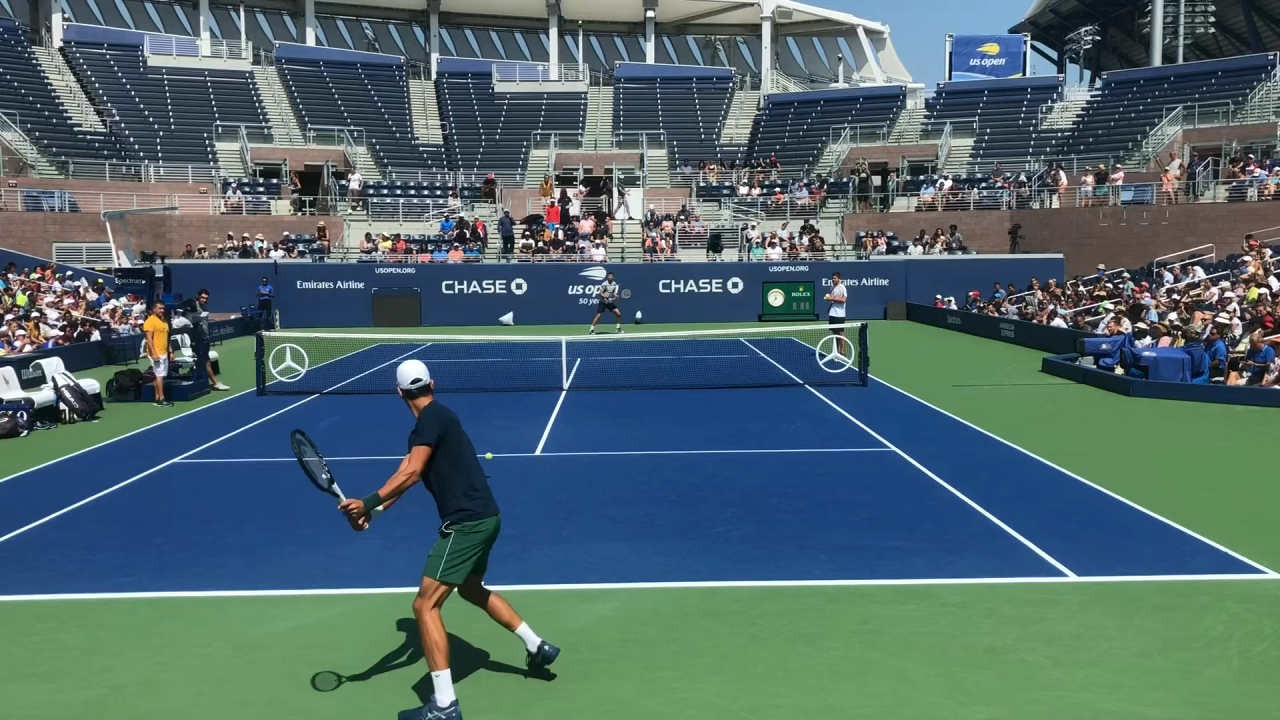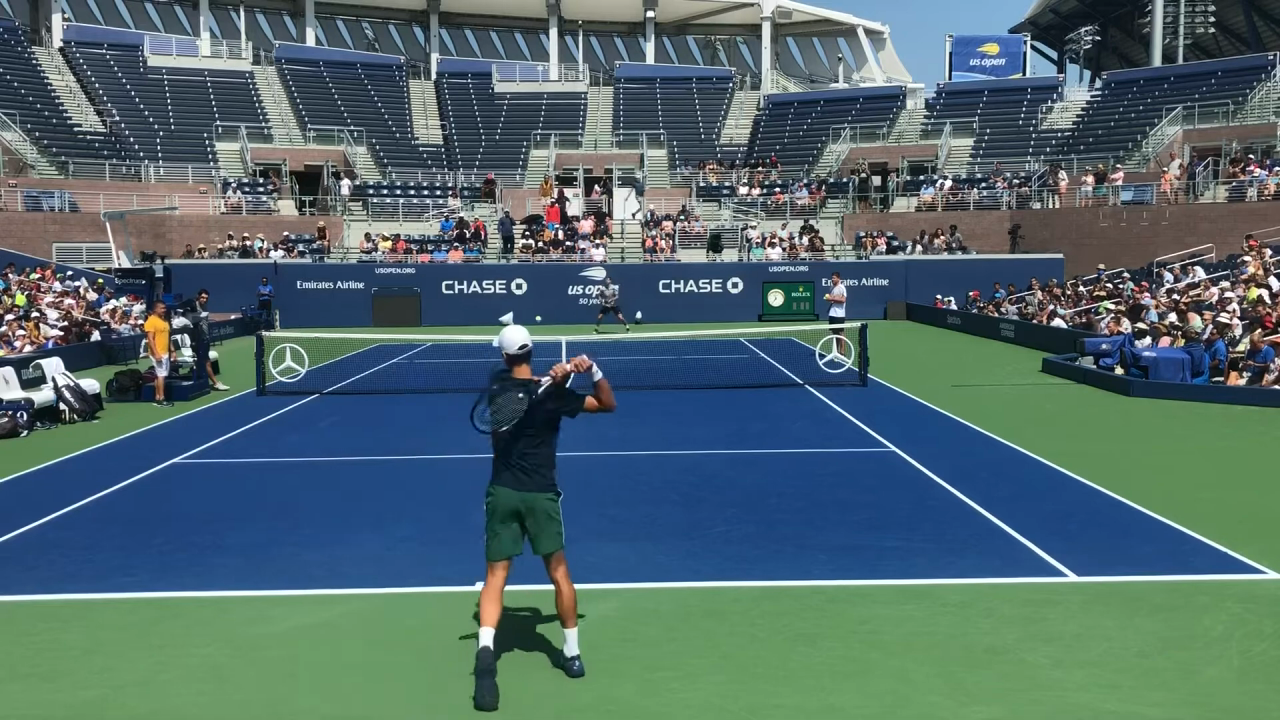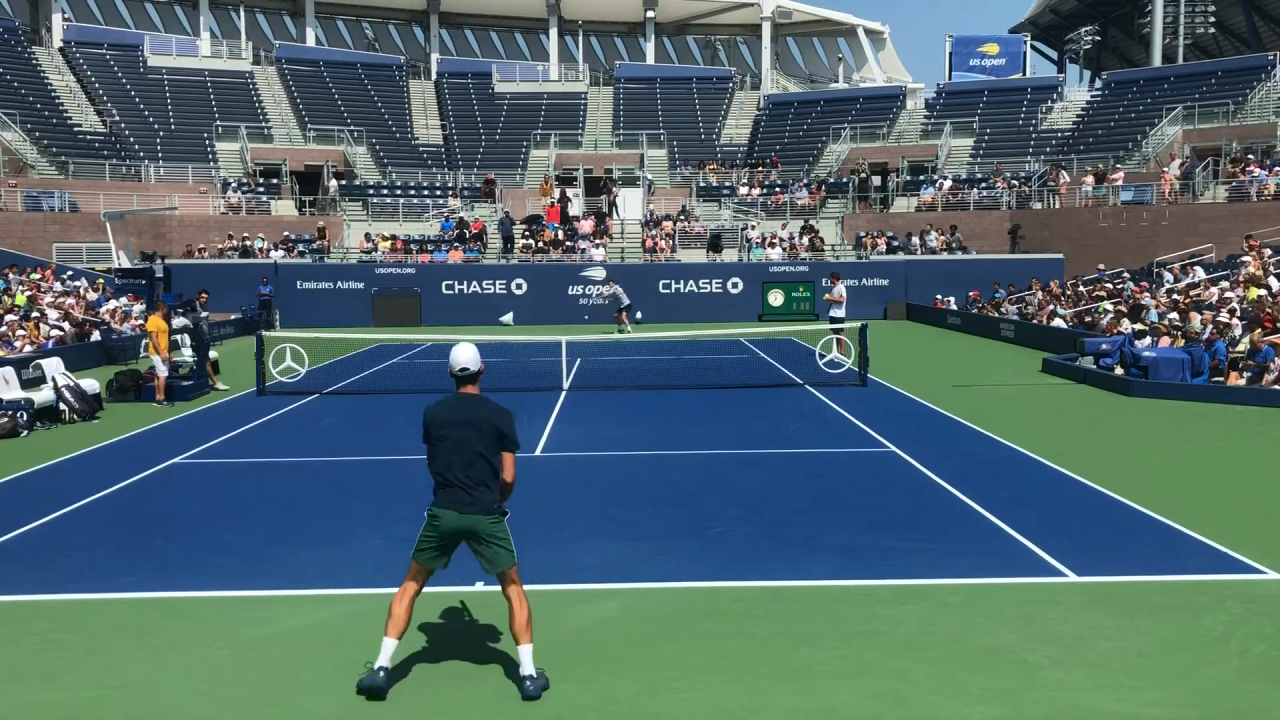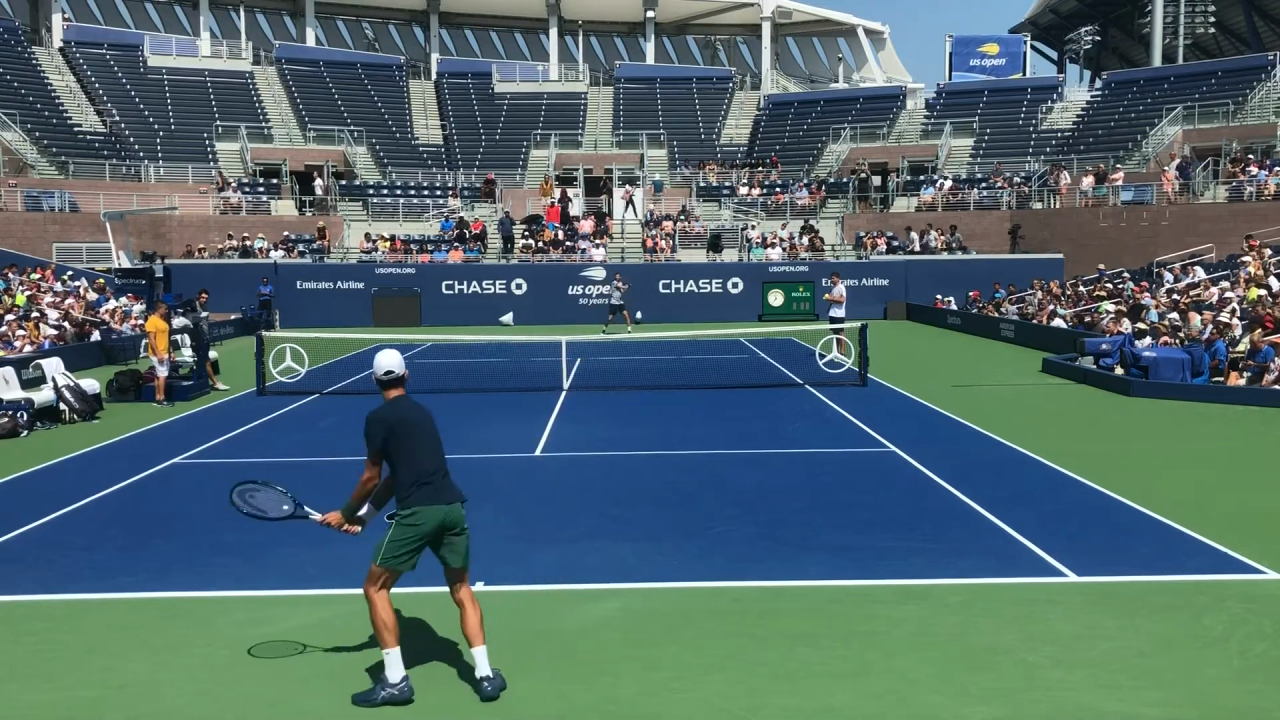
dt=0.7s
person 1, frame 1
left shoulder: (433, 417)
right shoulder: (427, 424)
left elbow: (411, 473)
right elbow: (404, 478)
left wrist: (368, 502)
right wrist: (368, 509)
left hip: (466, 524)
right hip: (482, 518)
left knee: (425, 605)
right knee: (473, 591)
right ankle: (537, 646)
person 1, frame 2
left shoulder: (498, 382)
right shoulder: (555, 397)
right elbow: (609, 405)
left wrist: (558, 373)
right wrist: (592, 369)
left hip: (503, 493)
right hip: (542, 495)
left knee: (495, 579)
right knee: (559, 574)
left ankle: (487, 647)
right ankle: (572, 654)
person 1, frame 3
left shoulder: (432, 413)
right shoulder: (500, 415)
left elbow: (433, 468)
right elbow: (508, 478)
left hip: (442, 514)
right hip: (485, 516)
left knee: (410, 587)
right knee: (514, 590)
left ankle: (380, 669)
right ankle: (529, 676)
person 1, frame 4
left shoulder: (378, 418)
right shoulder: (421, 412)
left elbow: (371, 477)
left wrist: (347, 513)
right wrist: (365, 513)
left hip: (417, 512)
right hip: (452, 507)
left knee: (375, 588)
right knee: (461, 591)
left ankle: (395, 680)
right ankle: (485, 676)
